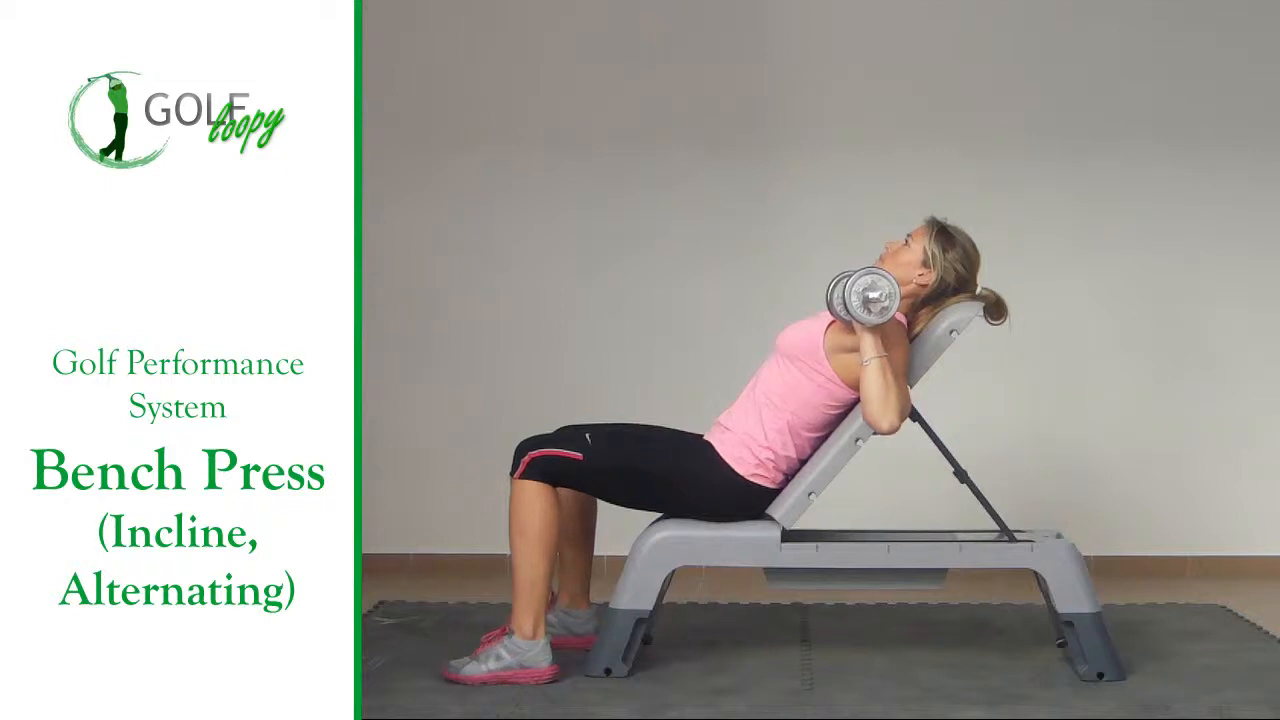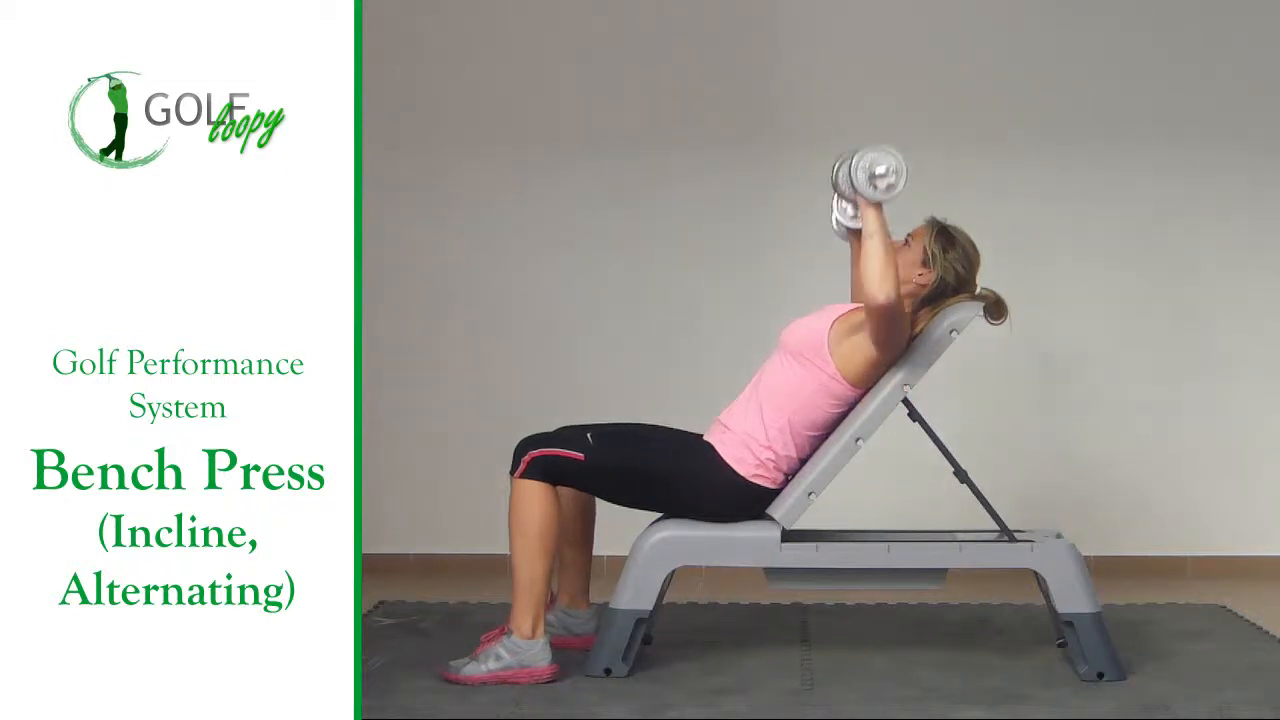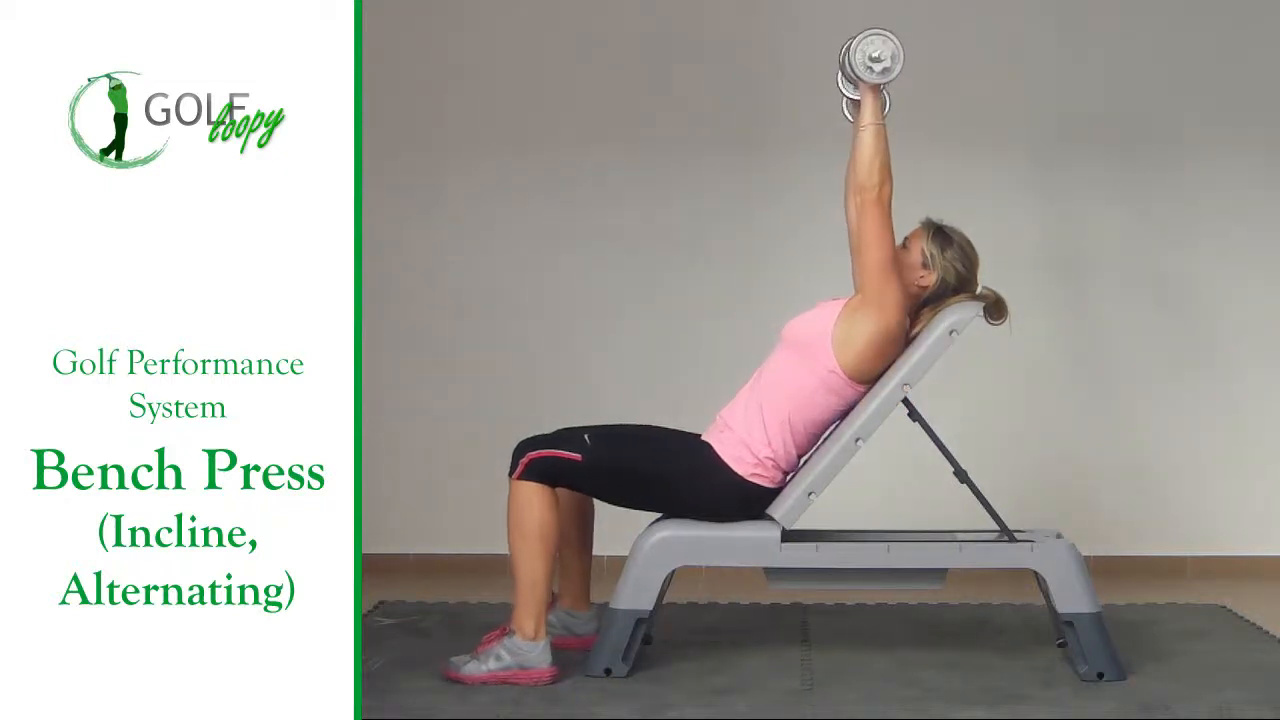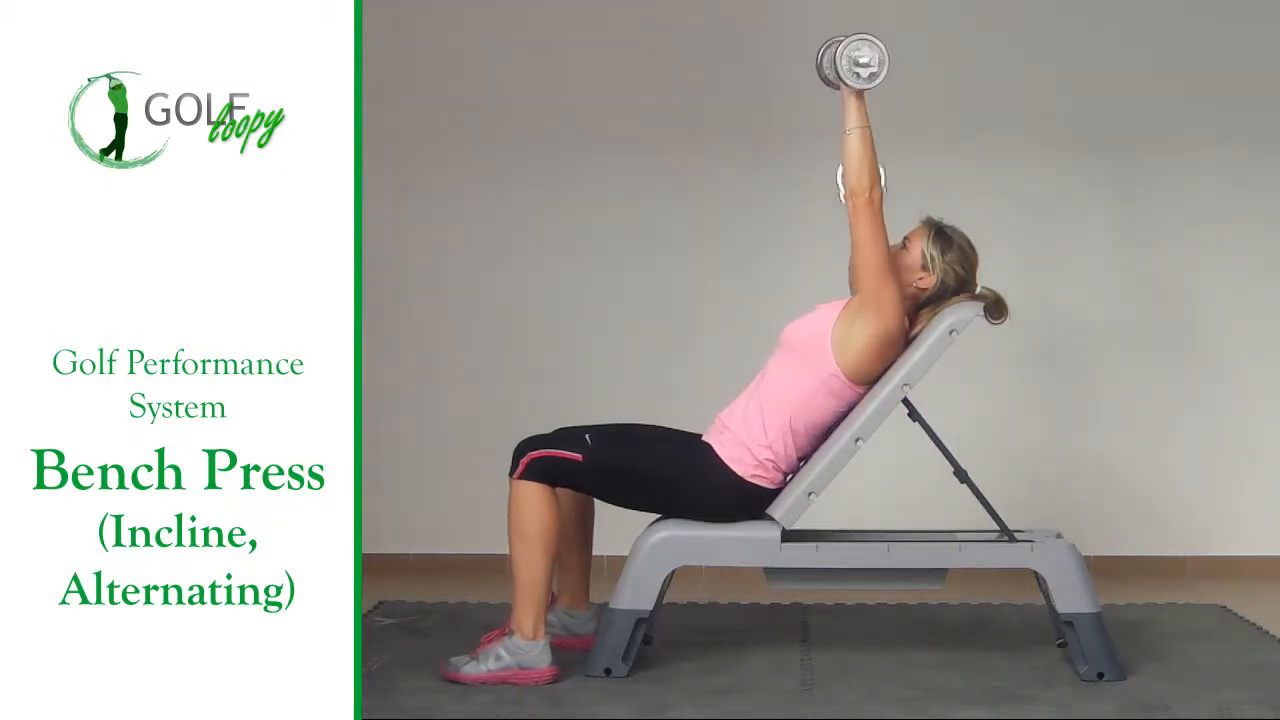
dt=0.7s
person 1, frame 1
left shoulder: (888, 335)
right shoulder: (880, 324)
left elbow: (885, 418)
left wrist: (868, 335)
right wrist: (865, 324)
left hip: (731, 476)
right hip: (730, 461)
left knee: (537, 460)
right knee: (564, 453)
left ankle: (526, 644)
right ankle: (572, 612)
person 1, frame 2
left shoulder: (890, 330)
right shoulder: (874, 322)
left elbow: (882, 294)
left wrist: (873, 210)
right wrist: (859, 234)
left hip: (732, 477)
right hip: (730, 462)
left knee: (537, 459)
right knee: (564, 446)
left ankle: (526, 647)
right ankle: (571, 614)
person 1, frame 3
left shoulder: (884, 317)
right shoulder: (872, 316)
left elbow: (871, 197)
right elbow: (862, 203)
left wrist: (872, 99)
right wrist: (864, 112)
left hip: (729, 478)
right hip: (728, 463)
left knee: (534, 460)
right knee: (560, 454)
left ankle: (526, 644)
right ankle: (574, 613)
person 1, frame 4
left shoulder: (884, 318)
right shoulder: (872, 318)
left elbow: (863, 196)
right elbow: (862, 230)
left wrist: (854, 98)
left hip: (730, 478)
right hip: (728, 460)
left knee: (535, 459)
right knee: (561, 449)
left ankle: (526, 644)
right ankle: (573, 613)
